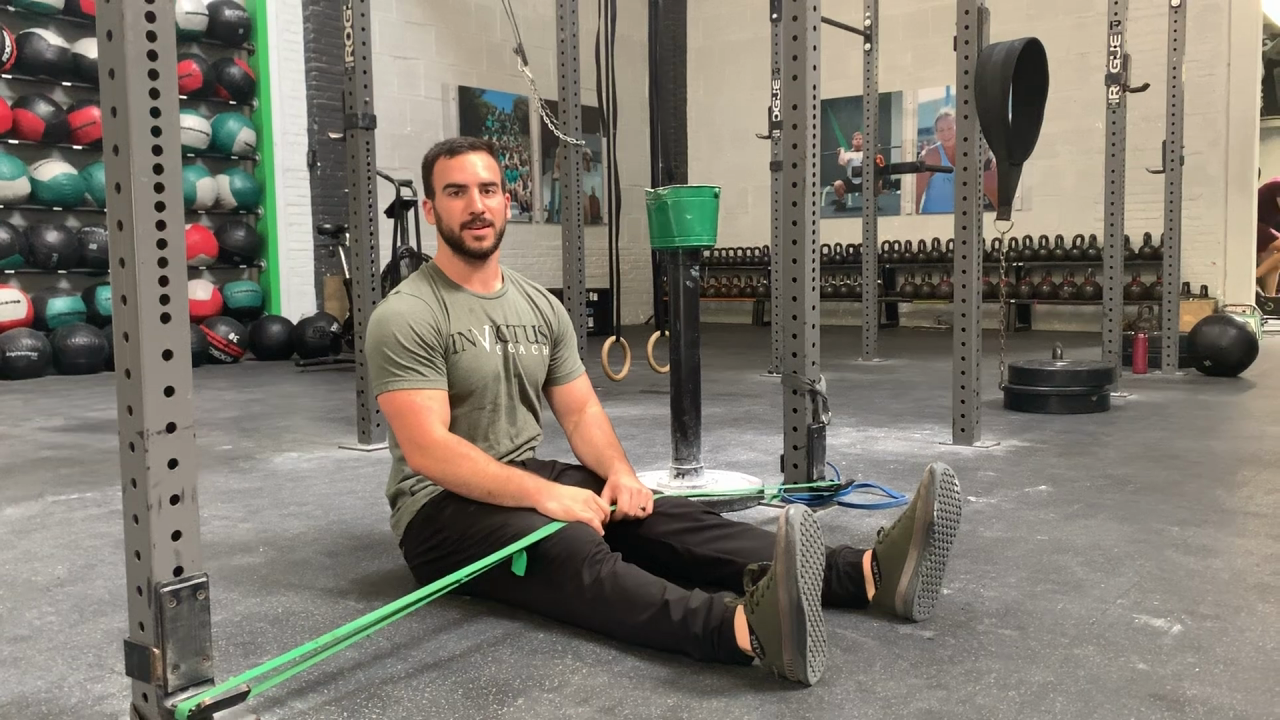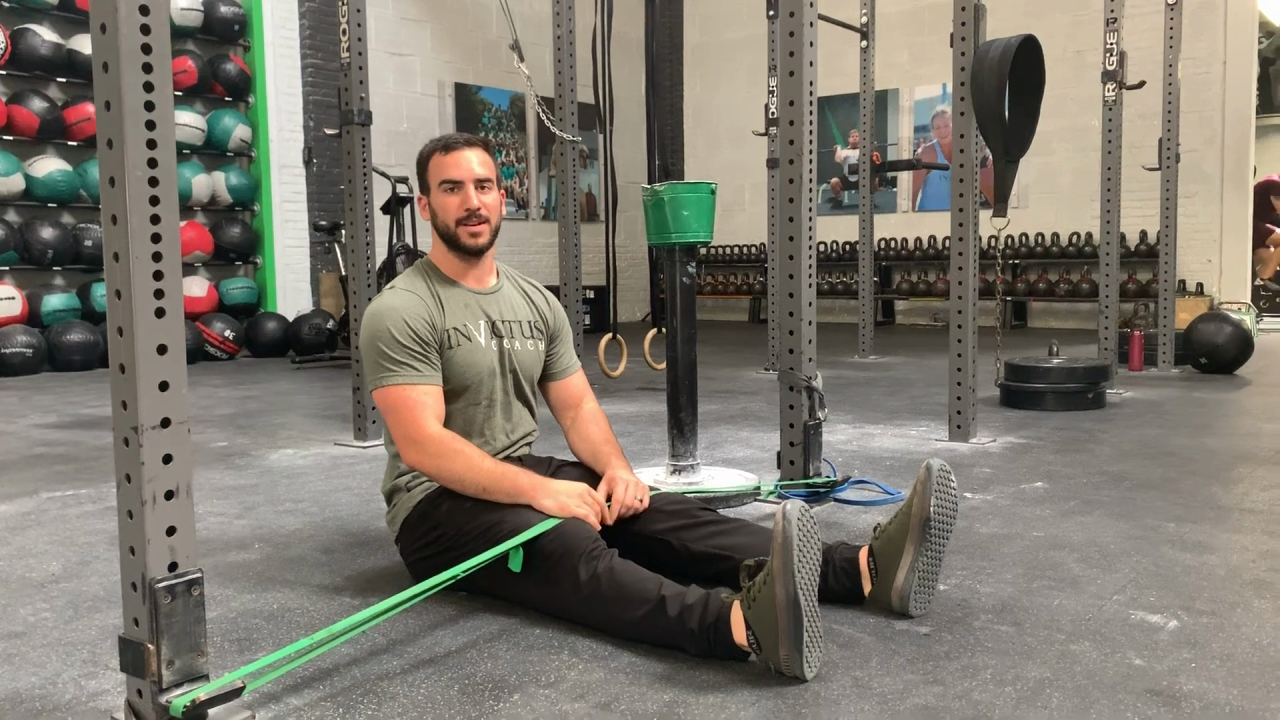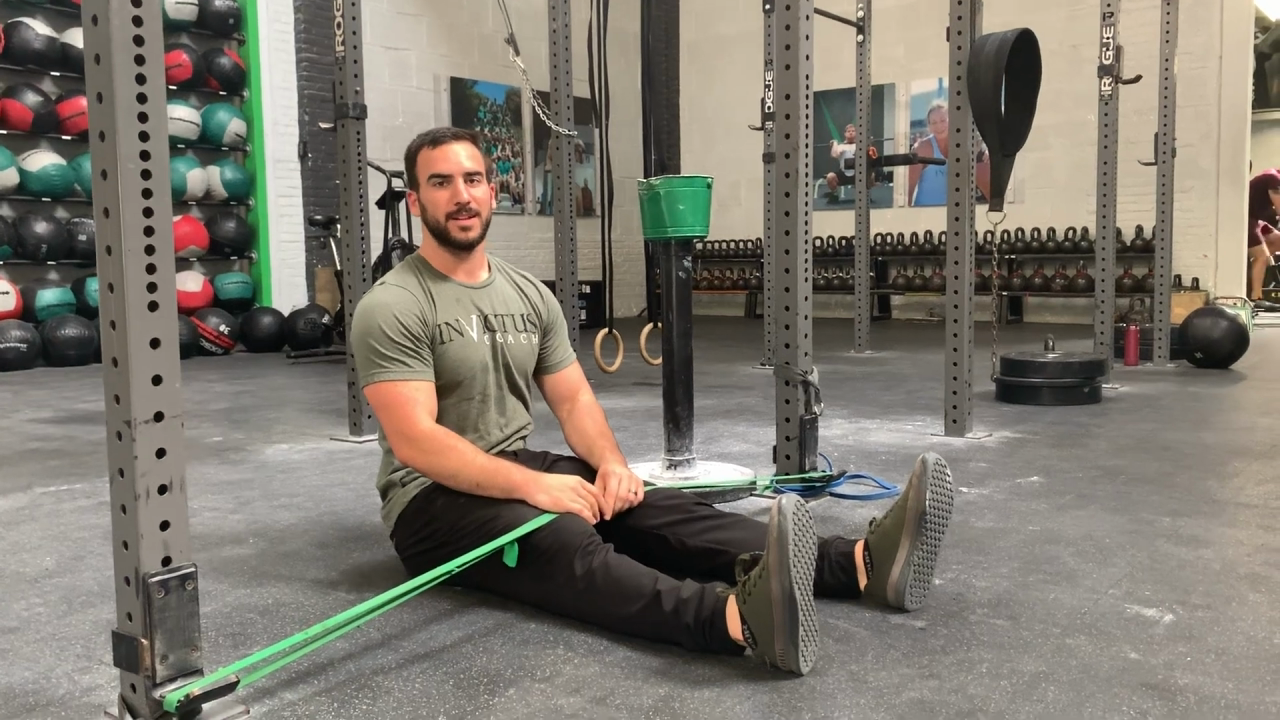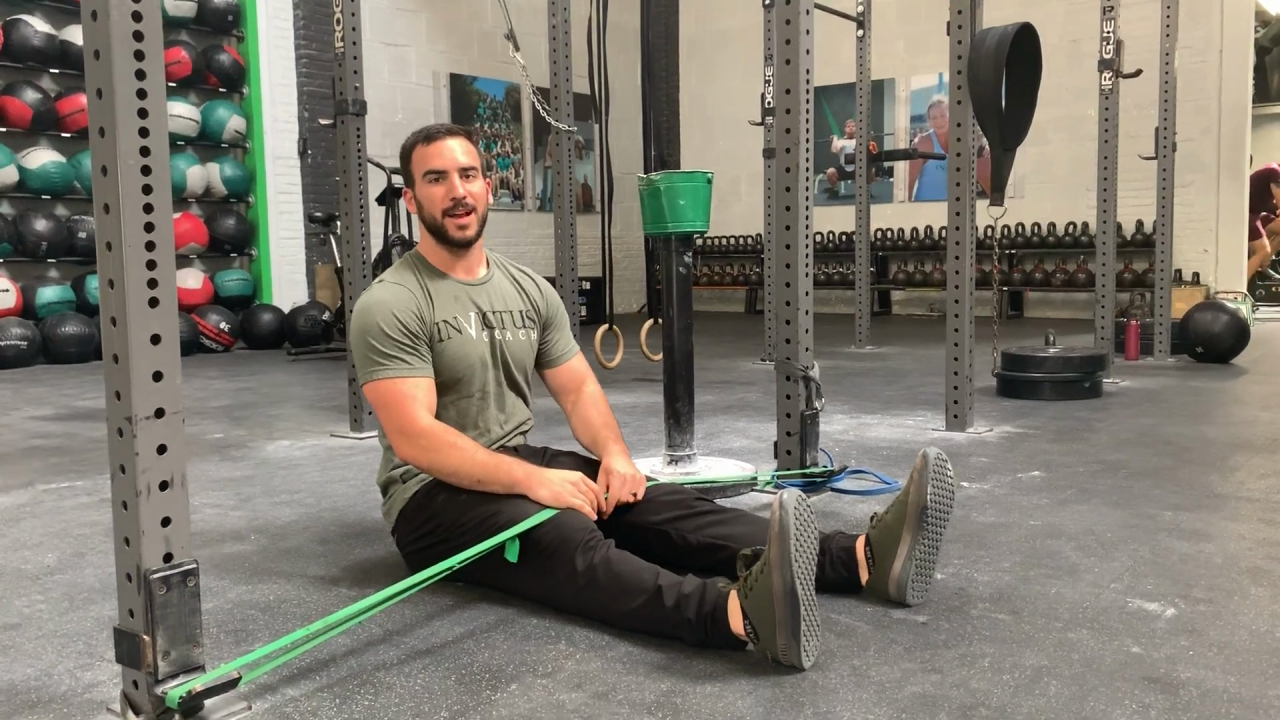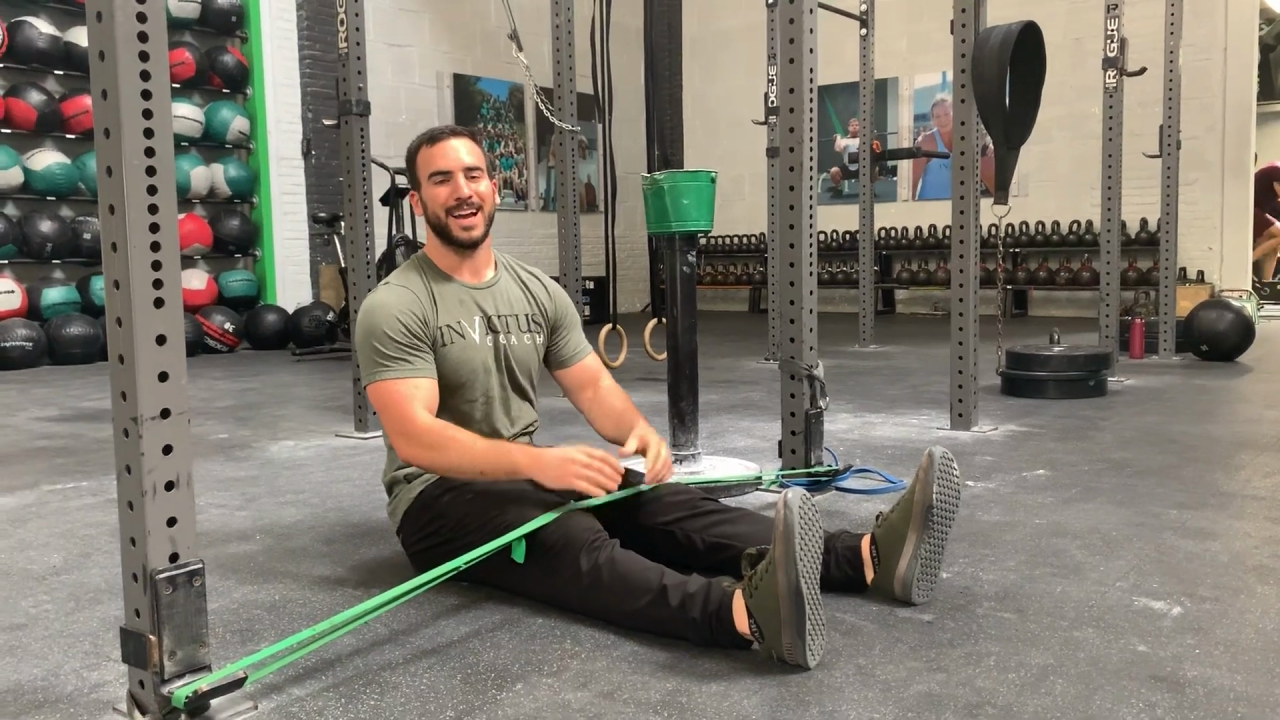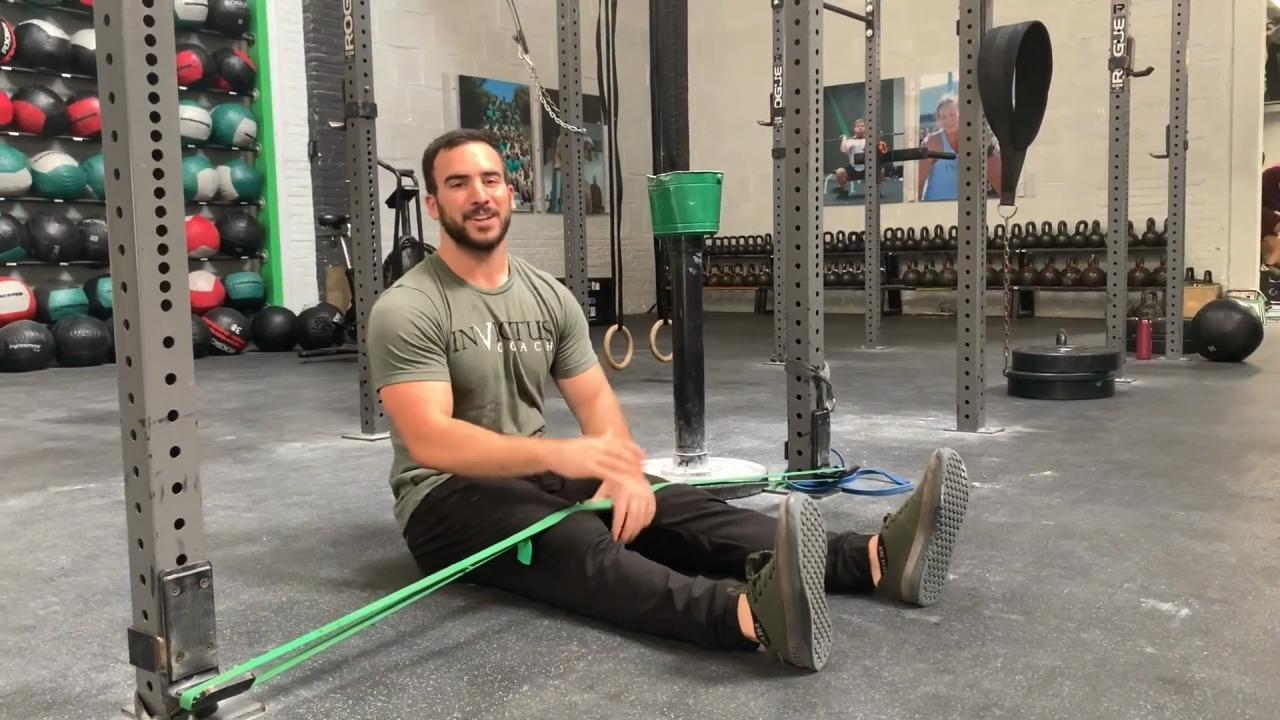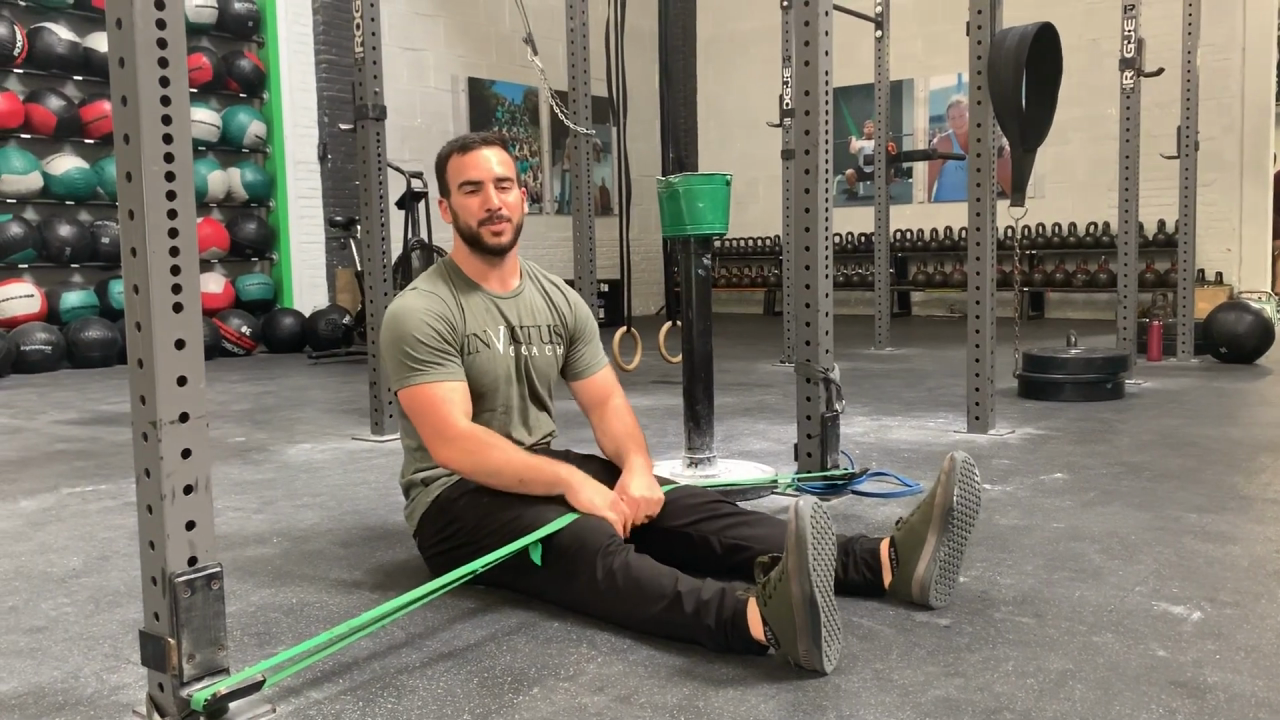
dt=0.3s
person 1, frame 1
left shoulder: (539, 305)
right shoulder: (406, 316)
left elbow: (579, 410)
right elbow: (428, 449)
left wrist: (619, 472)
right wrist: (543, 495)
left hip: (527, 480)
right hip: (442, 508)
left knee: (667, 520)
right knee: (574, 552)
left ankle: (867, 572)
right ankle: (744, 627)
person 1, frame 2
left shoulder: (536, 301)
right shoulder: (401, 311)
left elbow: (576, 406)
right elbow: (422, 445)
left wrist: (615, 468)
right wrist: (540, 491)
left hip: (523, 474)
right hip: (438, 505)
left knee: (664, 516)
right knee: (571, 547)
left ankle: (863, 568)
right ankle: (740, 622)
person 1, frame 3
left shoulder: (529, 293)
right shoulder: (391, 308)
left elbow: (572, 398)
right elbow: (416, 441)
left wrist: (611, 462)
right wrist: (532, 485)
left hip: (518, 468)
right hip: (433, 499)
left knee: (659, 511)
right knee: (565, 543)
left ankle: (859, 562)
right ankle: (736, 617)
person 1, frame 4
left shoulder: (529, 288)
right shoulder: (390, 305)
left elbow: (578, 388)
right elbow: (416, 438)
left wrist: (614, 453)
right wrist: (534, 480)
left hip: (520, 462)
right hip: (434, 497)
left knee: (663, 506)
right knee: (568, 538)
left ankle: (860, 558)
right ankle: (738, 612)
person 1, frame 5
left shoulder: (538, 289)
right shoulder: (395, 307)
left elbow: (592, 385)
right elbow: (414, 438)
left wrist: (636, 427)
right wrist: (538, 462)
left hip: (525, 468)
right hip: (440, 494)
left knee: (669, 504)
right knee: (572, 542)
left ankle: (867, 556)
right ankle: (745, 611)
person 1, frame 6
left shoulder: (549, 295)
right shoulder: (406, 310)
left elbow: (595, 400)
right elbow: (432, 441)
left wrist: (623, 462)
right wrist: (555, 454)
left hip: (533, 468)
right hip: (446, 497)
left knee: (675, 508)
right knee: (579, 544)
left ankle: (874, 558)
right ankle: (748, 615)
person 1, frame 7
left shoulder: (557, 298)
right shoulder: (419, 313)
left elbow: (606, 402)
right elbow: (453, 445)
left wrist: (637, 467)
right wrist: (572, 483)
left hip: (539, 473)
right hip: (455, 498)
left knee: (683, 508)
right knee: (589, 544)
left ankle: (884, 560)
right ankle: (759, 617)
